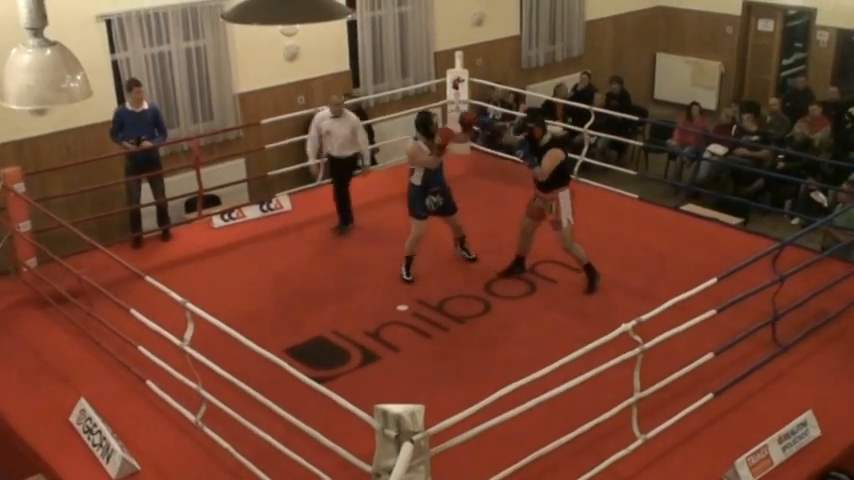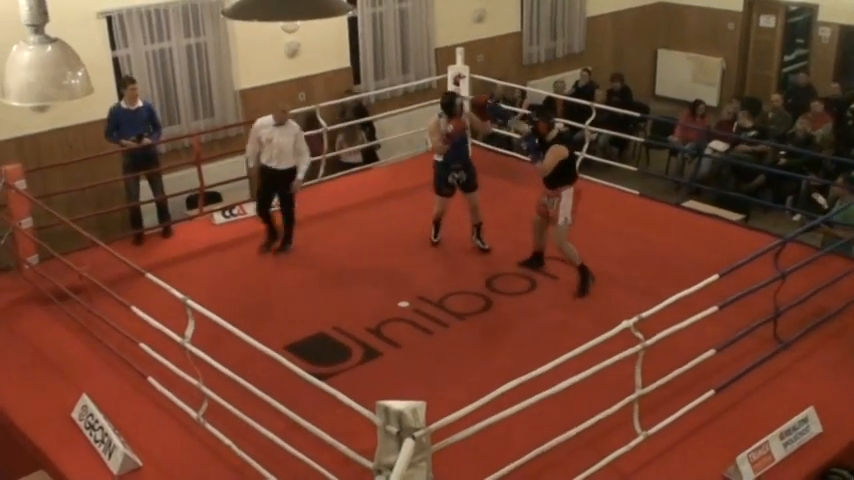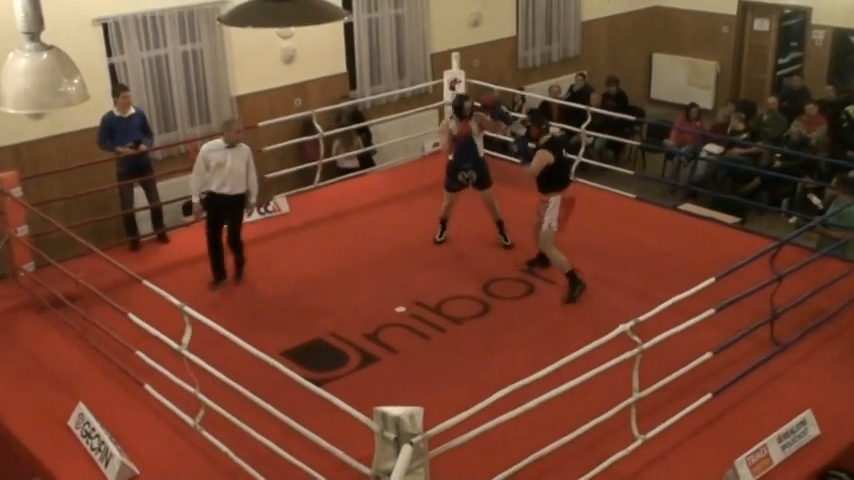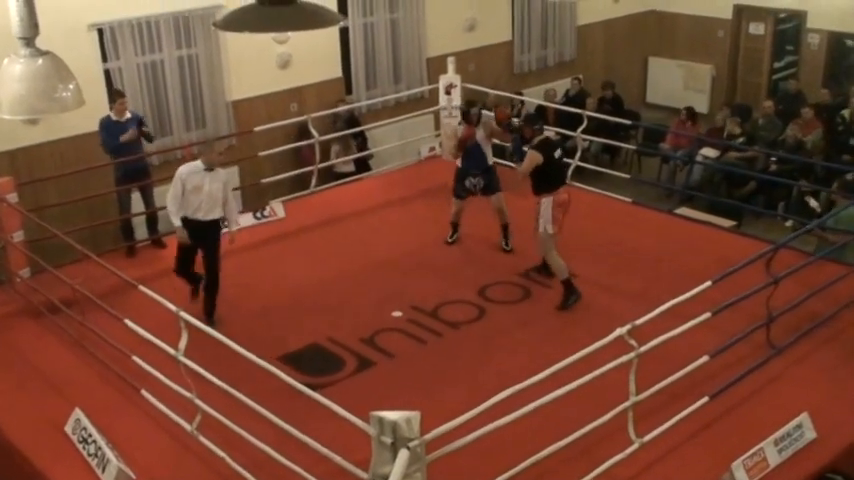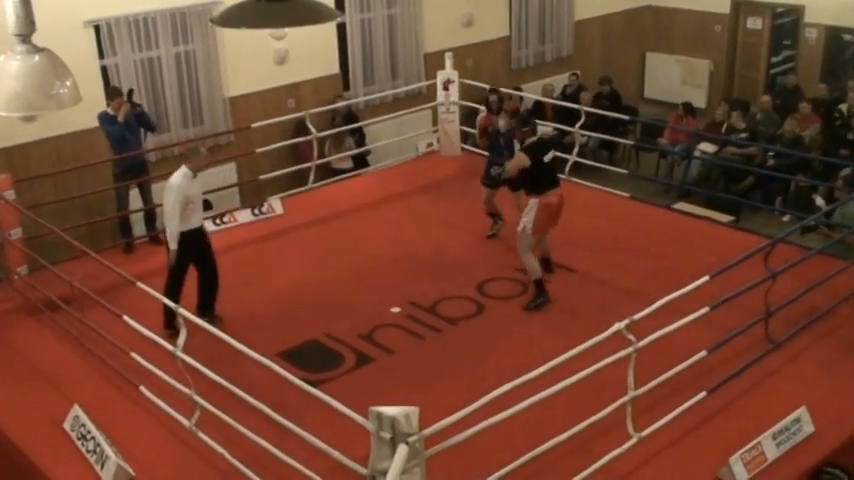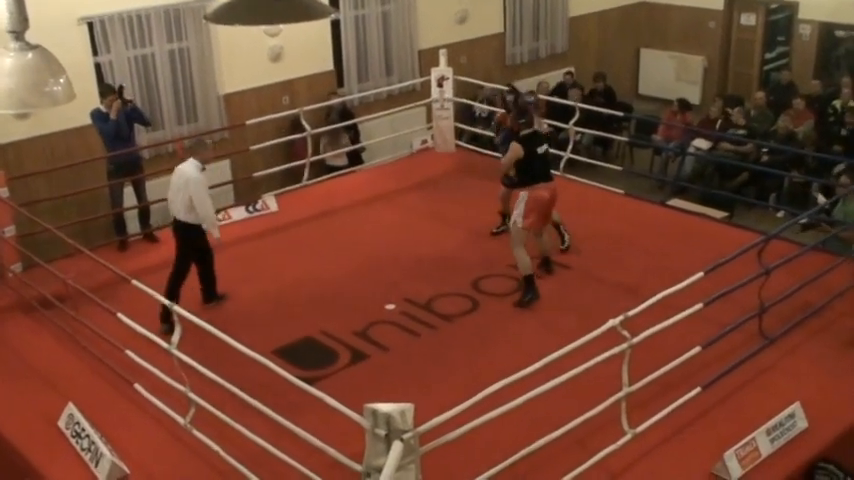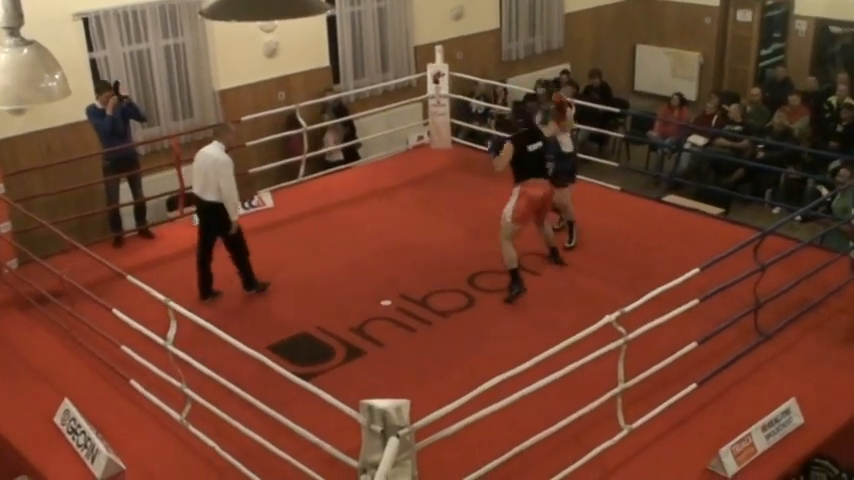
dt=0.4s
person 1, frame 1
left shoulder: (555, 150)
right shoulder: (537, 141)
left elbow: (541, 175)
left wrist: (527, 156)
left hip: (558, 197)
right hip: (540, 194)
left knee: (567, 243)
right knee: (525, 231)
left ankle: (591, 273)
right ankle: (518, 265)
person 1, frame 2
left shoulder: (558, 146)
right shoulder: (550, 136)
left elbow: (544, 170)
left wrist: (532, 150)
left hip: (564, 194)
right hip: (551, 191)
left knee: (560, 241)
right knee: (538, 225)
left ankle: (585, 275)
right ankle: (537, 259)
person 1, frame 3
left shoulder: (546, 152)
right shoulder: (552, 141)
left elbow: (531, 172)
left wrist: (523, 151)
left hip: (556, 198)
right hip: (553, 195)
left knee: (546, 244)
right knee: (540, 228)
left ankle: (575, 283)
right ankle: (543, 259)
person 1, frame 4
left shoulder: (535, 152)
right shoulder: (550, 142)
left elbow: (522, 172)
left hip: (550, 199)
right hip: (559, 194)
left knee: (547, 248)
right knee: (543, 234)
left ankle: (570, 290)
right ankle: (547, 267)
person 1, frame 5
left shoulder: (525, 153)
right shoulder: (546, 143)
left elbow: (509, 172)
left wrist: (510, 157)
left hip: (540, 201)
right hip: (556, 195)
left knee: (524, 250)
right knee: (540, 230)
left ankle: (541, 293)
right ankle: (545, 262)
person 1, frame 6
left shoulder: (518, 144)
right shoulder: (542, 136)
left elbow: (504, 166)
left wrist: (506, 148)
left hip: (531, 194)
right hip: (549, 189)
left knee: (517, 244)
right knee: (539, 229)
left ankle: (530, 288)
right ankle: (546, 262)
person 1, frame 7
left shoulder: (512, 142)
right shoulder: (538, 133)
left elbow: (500, 166)
left wrist: (495, 152)
left hip: (526, 191)
right hip: (545, 187)
left knee: (505, 238)
right knee: (540, 220)
left ankle: (516, 282)
right ankle: (555, 254)
person 2, frame 1
left shoulder: (352, 119)
right shoulder: (320, 117)
left elbow: (362, 140)
right elbow: (313, 139)
left wrist: (366, 162)
right wrist: (312, 160)
left hip: (348, 158)
right hip: (332, 157)
left knee: (340, 191)
right knee: (341, 189)
left ankle: (346, 222)
right ankle: (345, 220)
person 2, frame 2
left shoulder: (294, 129)
right shoulder: (260, 125)
left elbow: (304, 154)
right elbow: (252, 146)
left wrist: (300, 177)
right wrist: (252, 164)
left hip: (287, 173)
right hip: (267, 171)
left knee: (287, 209)
right knee: (261, 208)
left ankle: (286, 242)
right ankle: (272, 235)
person 2, frame 3
left shoulder: (245, 151)
right shoulder: (208, 149)
left elbow: (251, 176)
right elbow: (197, 175)
left wrist: (252, 200)
right wrist: (196, 201)
left hip: (236, 199)
right hip: (214, 198)
left knee: (233, 239)
right knee: (213, 239)
left ankle: (239, 265)
right ankle: (219, 275)
person 2, frame 4
left shoulder: (222, 176)
right shoulder: (184, 172)
left elbow: (229, 202)
right elbow: (173, 200)
left wrist: (233, 227)
right wrist: (179, 227)
left hip: (211, 226)
right hip: (188, 225)
left knee: (212, 271)
right knee: (181, 267)
left ankle: (209, 314)
right ankle: (196, 281)
person 2, frame 5
left shoulder: (190, 178)
right shoulder: (178, 184)
right elbow: (171, 218)
left wrist: (200, 228)
right wrist: (173, 247)
left hip: (196, 232)
right hip: (181, 236)
left knee: (209, 270)
right knee: (176, 280)
left ankle: (205, 311)
right ankle: (170, 323)
person 2, frame 6
left shoulder: (181, 168)
right shoulder: (196, 177)
left elbow: (172, 197)
right elbow: (205, 207)
right wrist: (215, 231)
left hip: (180, 222)
right hip: (190, 228)
left knee: (206, 257)
right knee: (179, 272)
left ankle: (210, 295)
right ankle: (167, 318)
person 2, frame 7
left shoulder: (201, 153)
right shoulder: (223, 159)
left elbow: (196, 180)
right elbow: (228, 190)
right wrist: (234, 216)
left hip: (201, 204)
right hip: (217, 208)
left knee: (205, 248)
right knee: (237, 247)
left ankle: (205, 291)
right ankle: (250, 284)
person 3, frame 1
left shoulder: (153, 110)
right shoulder: (120, 113)
left elbow: (163, 133)
right elbow: (113, 134)
left wrist: (152, 143)
right wrist: (124, 144)
left hip: (152, 158)
right hip: (132, 160)
left knee: (160, 195)
right knee: (133, 199)
left ankle: (165, 228)
right ankle: (136, 234)
person 3, frame 2
left shoulder: (147, 107)
right shoulder: (115, 111)
left elbow: (158, 128)
right elbow: (109, 134)
left wrist: (151, 140)
right wrist: (123, 142)
left hip: (150, 155)
right hip: (130, 158)
left knee: (159, 192)
right knee: (133, 197)
left ankle: (166, 224)
right ankle: (138, 231)
person 3, frame 3
left shoulder: (139, 114)
right shoulder: (108, 119)
left elbow: (149, 134)
right elbow: (102, 143)
left wrist: (146, 145)
right wrist: (119, 149)
left hip: (144, 163)
right hip: (124, 166)
left knee: (154, 199)
right knee: (127, 205)
left ankle: (160, 231)
right ankle: (133, 238)
person 3, frame 4
left shoulder: (135, 117)
right shoulder: (105, 123)
left elbow: (150, 139)
right elbow: (106, 148)
left wrist: (147, 132)
right wrist: (124, 138)
left hip: (141, 167)
right hip: (122, 171)
left knee: (150, 205)
right knee: (125, 210)
left ankle: (155, 237)
right ankle: (130, 243)
person 3, frame 5
left shoulder: (132, 112)
right shoulder: (104, 117)
left elbow: (152, 128)
right elbow: (115, 136)
left wrist: (140, 110)
right wrist: (121, 116)
left hip: (140, 163)
right hip: (121, 166)
left knee: (149, 201)
right knee: (122, 207)
left ankle: (153, 234)
right ankle: (128, 240)
person 3, frame 6
left shoulder: (124, 109)
right shoulder: (96, 114)
left elbow: (146, 122)
right elbow: (108, 134)
left wrist: (132, 105)
right wrist: (113, 113)
left hip: (134, 160)
right hip: (115, 164)
left knee: (143, 199)
right knee: (117, 205)
left ankle: (147, 231)
right ankle: (122, 238)
person 3, frame 7
left shoulder: (120, 104)
right shoulder: (92, 111)
left elbow: (142, 118)
right elbow: (104, 130)
left wrist: (127, 101)
right wrist: (109, 110)
left hip: (130, 155)
right hip: (111, 160)
left knee: (139, 195)
right knee: (113, 201)
left ankle: (142, 227)
right ankle: (117, 234)
person 4, frame 1
left shoulder: (441, 137)
right shoulder: (413, 147)
left elbow: (463, 138)
right elbow: (433, 164)
left wrist: (467, 126)
right wrist: (440, 147)
left hip: (440, 189)
right hip: (420, 192)
left knee: (456, 223)
right knee: (417, 234)
left ankle: (462, 247)
right ankle: (406, 267)
person 4, frame 2
left shoulder: (466, 117)
right shoulder: (435, 125)
left elbow: (485, 129)
right elbow: (439, 150)
right wrist: (450, 136)
left hip: (465, 166)
right hip: (444, 168)
left knee: (474, 204)
right knee: (441, 206)
left ankle: (477, 235)
right ankle: (436, 231)
person 4, frame 3
left shoulder: (478, 118)
right shoulder: (446, 125)
left elbow: (499, 129)
right elbow: (446, 149)
right wrist: (456, 139)
left hip: (478, 165)
right hip: (456, 167)
left knee: (490, 201)
right knee: (448, 202)
left ankle: (502, 232)
right ankle: (442, 230)
person 4, frame 4
left shoulder: (486, 125)
right shoulder: (457, 131)
left elbow: (505, 137)
right elbow: (455, 155)
right wrist: (461, 145)
left hip: (486, 171)
right hip: (465, 172)
left knee: (500, 206)
right knee: (457, 208)
left ankle: (506, 236)
right ankle: (454, 231)
person 4, frame 5
left shoulder: (509, 116)
right shoulder: (483, 118)
right elbow: (481, 144)
right wrist: (483, 133)
right hip: (494, 163)
left knee: (519, 201)
right knee: (486, 199)
right ankle: (496, 221)
person 4, frame 6
right shoulder: (505, 117)
right elbow: (499, 142)
right wrist: (499, 129)
right knee: (503, 197)
left ankle: (564, 234)
right ankle: (505, 223)
person 4, frame 7
left shoulder: (562, 109)
left elbow: (567, 126)
right elbow: (543, 132)
left wrist: (564, 110)
left hip: (565, 157)
right hip: (550, 158)
left knee: (564, 200)
left ankle: (572, 233)
right ankle: (564, 219)
